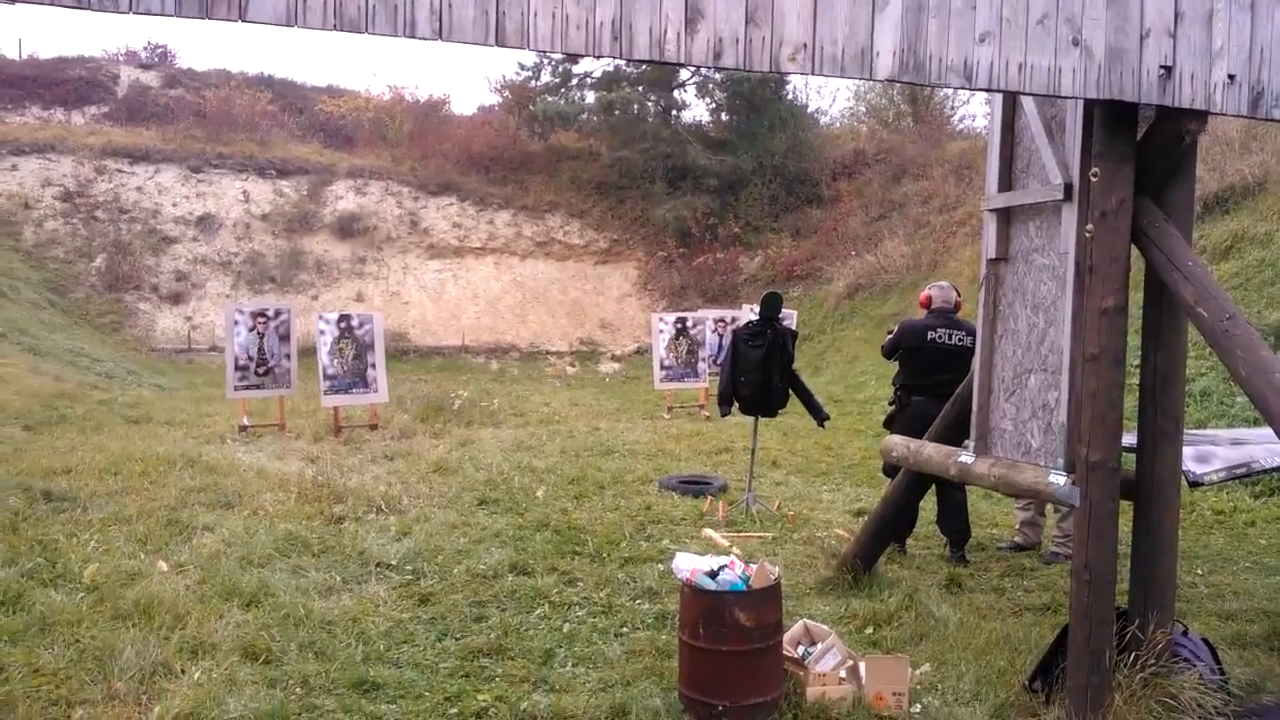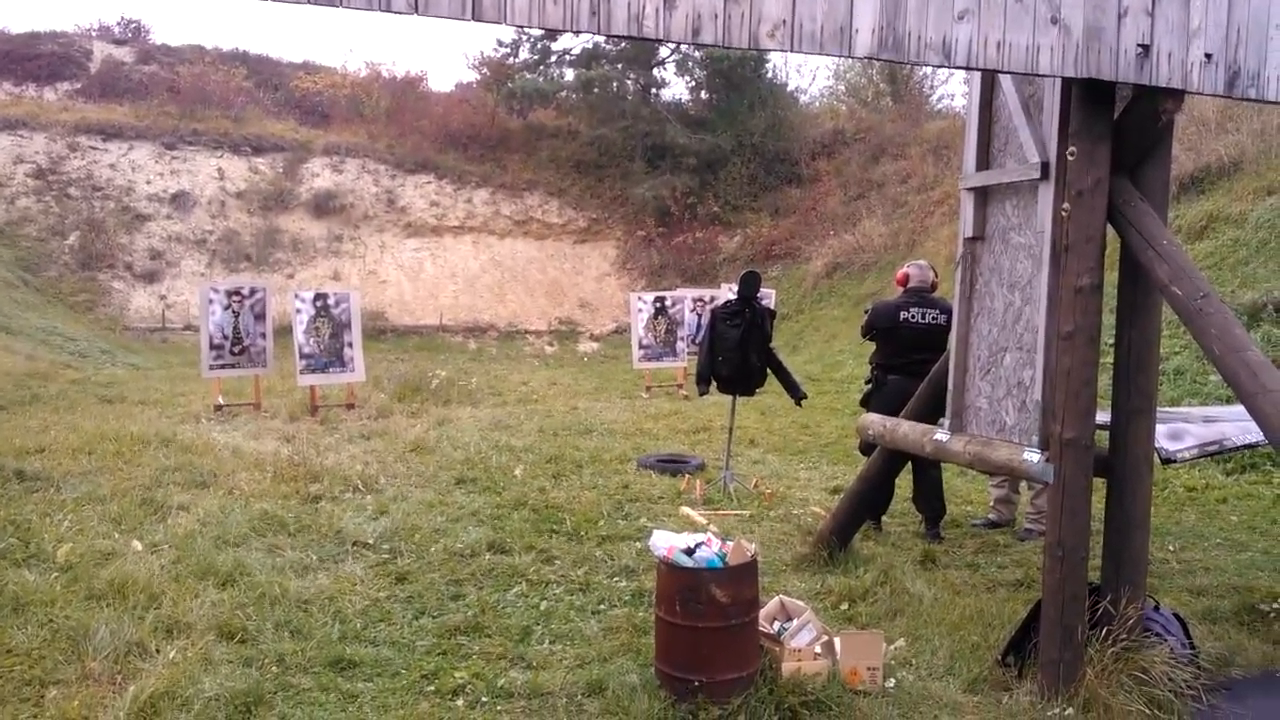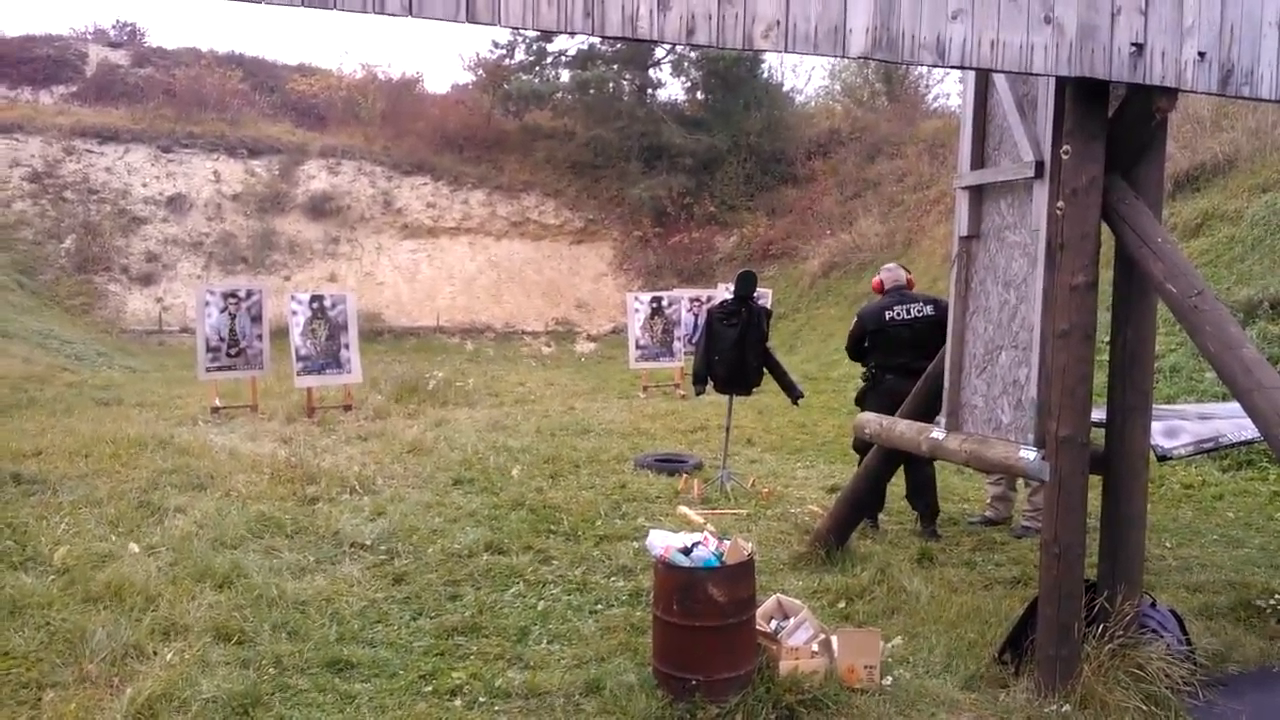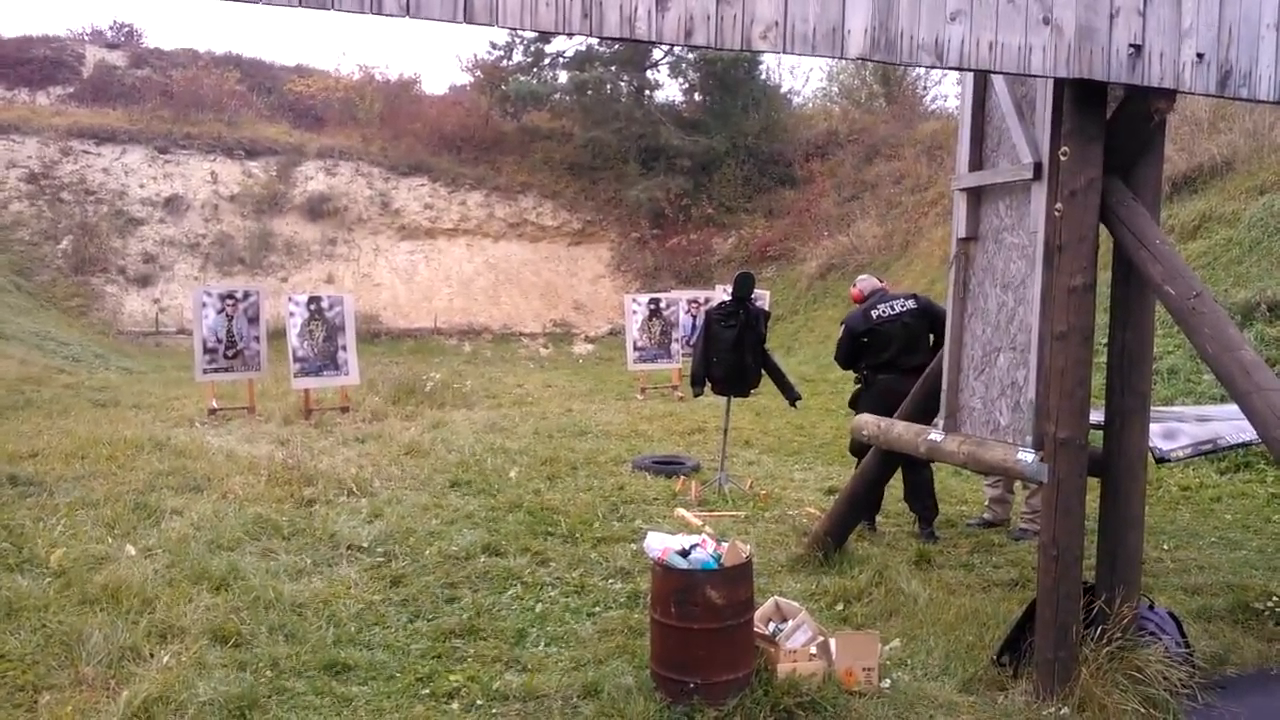
dt=1s
person 1, frame 1
left shoulder: (912, 328)
right shoulder: (970, 332)
left elbow: (888, 352)
right elbow: (968, 364)
left wrist: (893, 336)
left hip: (915, 409)
right knee: (952, 479)
left ankle: (897, 539)
right ankle: (957, 546)
person 1, frame 2
left shoulder: (884, 309)
right shoulder: (947, 312)
left elbow: (866, 332)
left hip: (890, 389)
right knee: (927, 457)
left ankle: (873, 516)
right ankle: (932, 524)
person 1, frame 3
left shoulder: (870, 314)
right shoulder: (934, 306)
left elbow: (853, 351)
right wrist: (928, 353)
left hip: (884, 389)
left knee: (873, 453)
right knee: (920, 456)
left ankle: (869, 515)
right ankle: (928, 522)
person 1, frame 4
left shoulder: (856, 318)
right shoulder: (917, 303)
left elbow: (843, 360)
right elbow: (946, 327)
right wrist: (931, 360)
left hip: (880, 390)
right hip: (918, 388)
left knee: (870, 455)
right knee: (917, 456)
left ankle: (866, 518)
right ankle: (926, 523)
